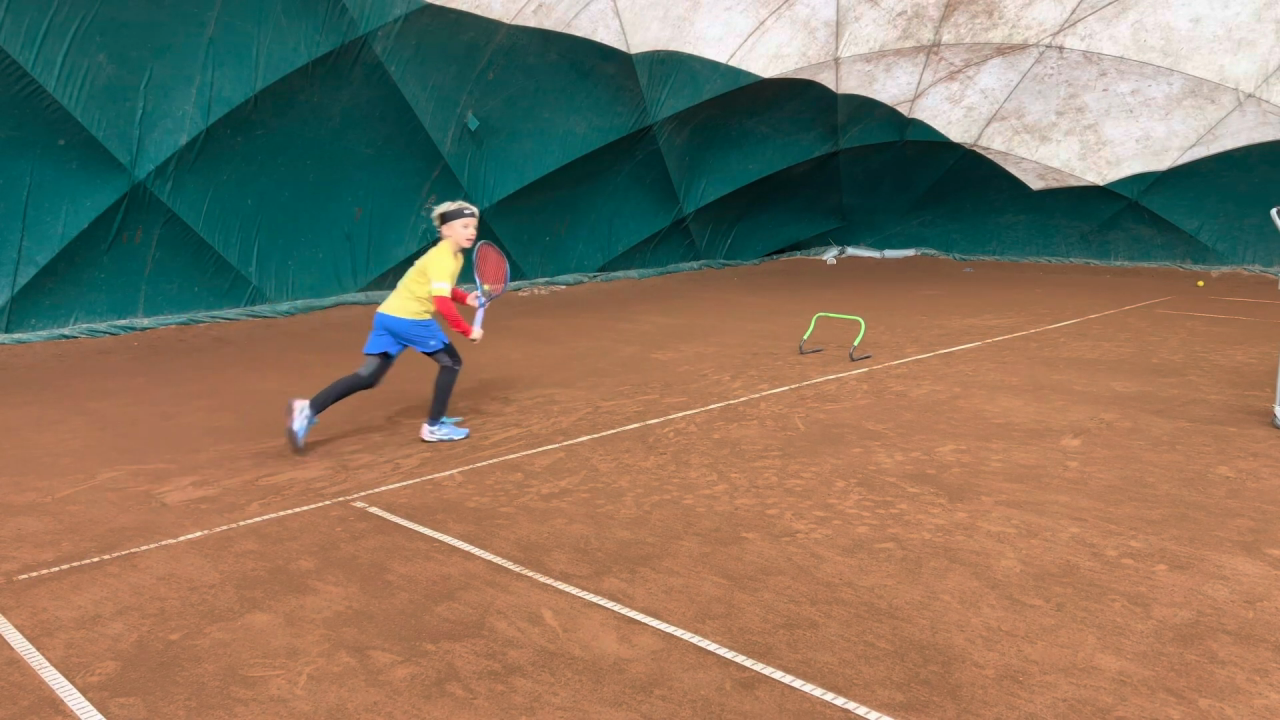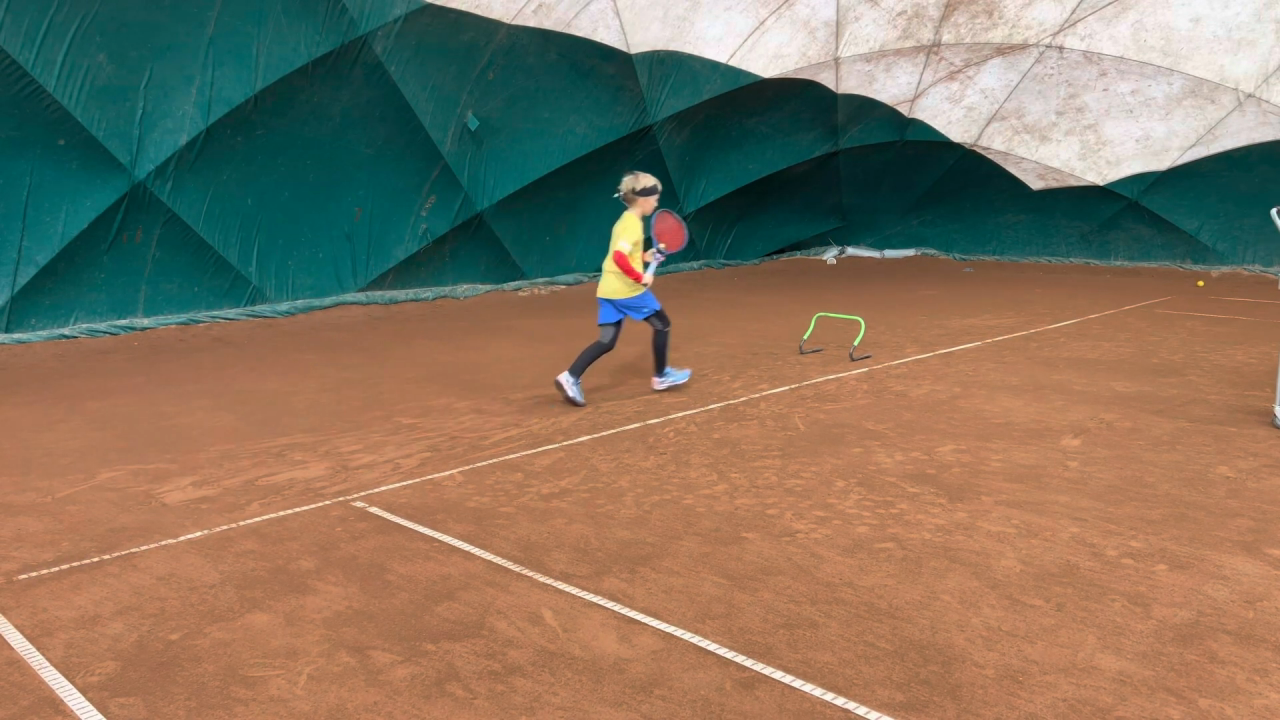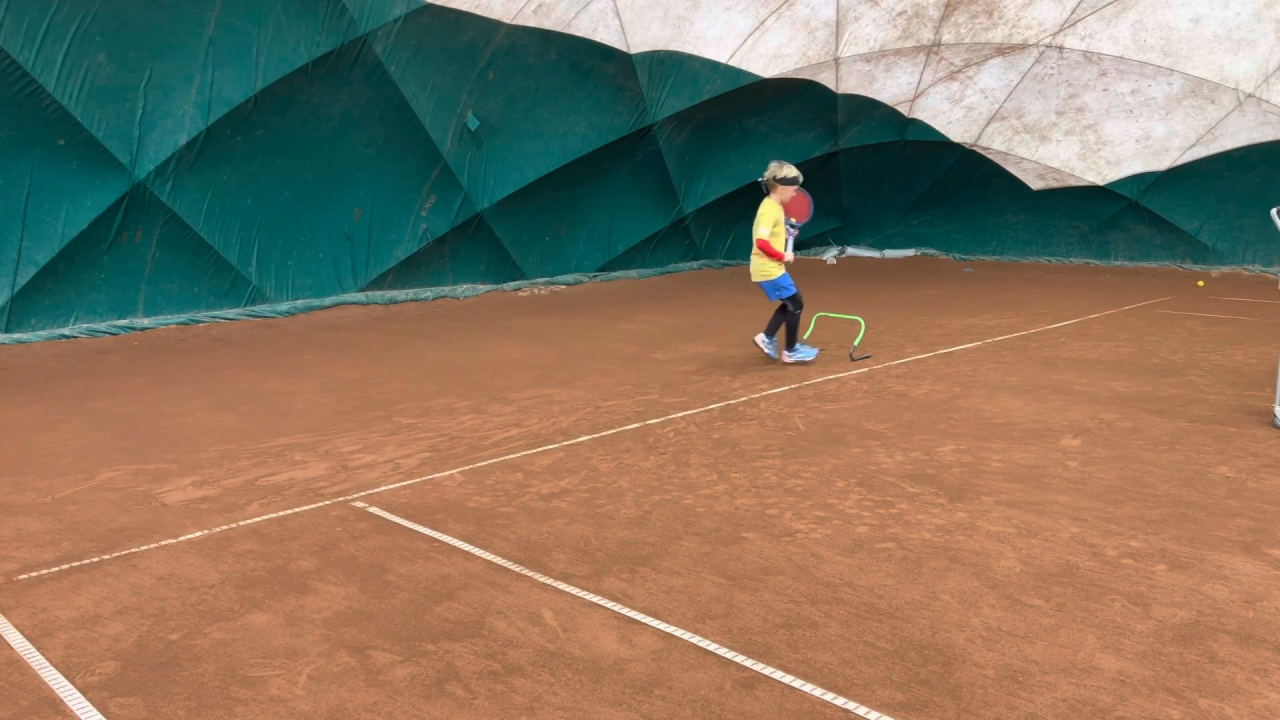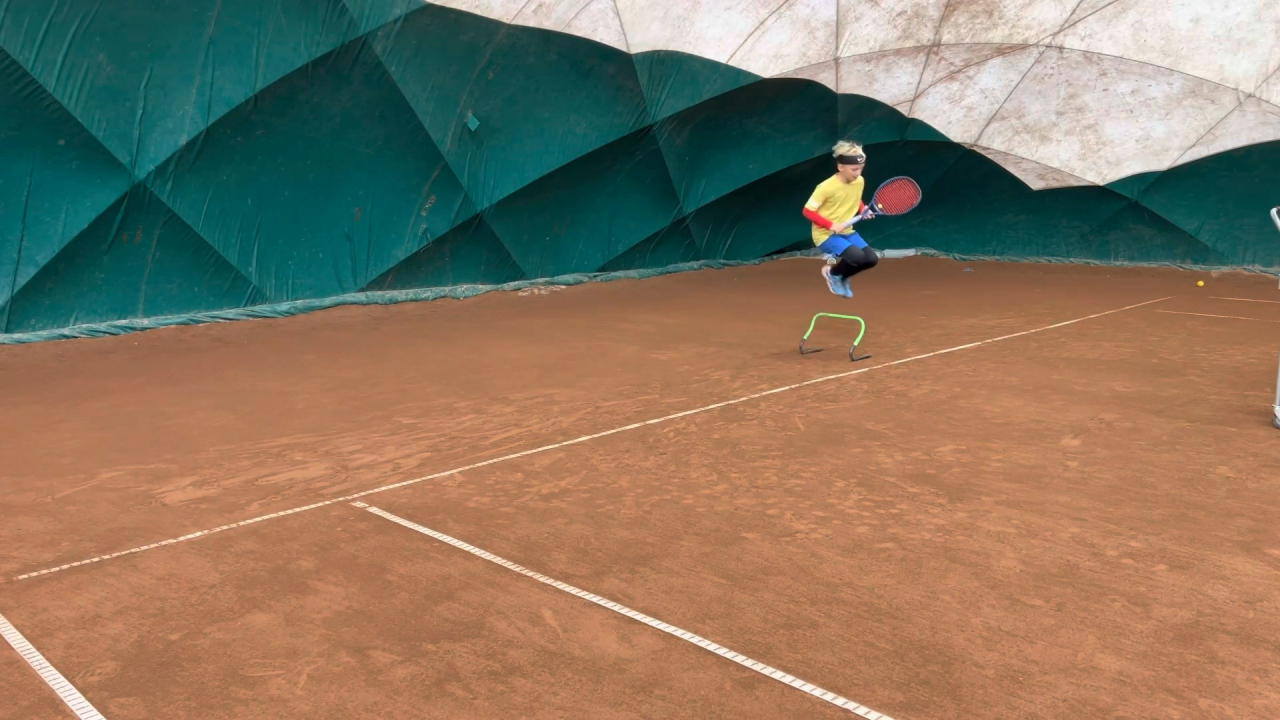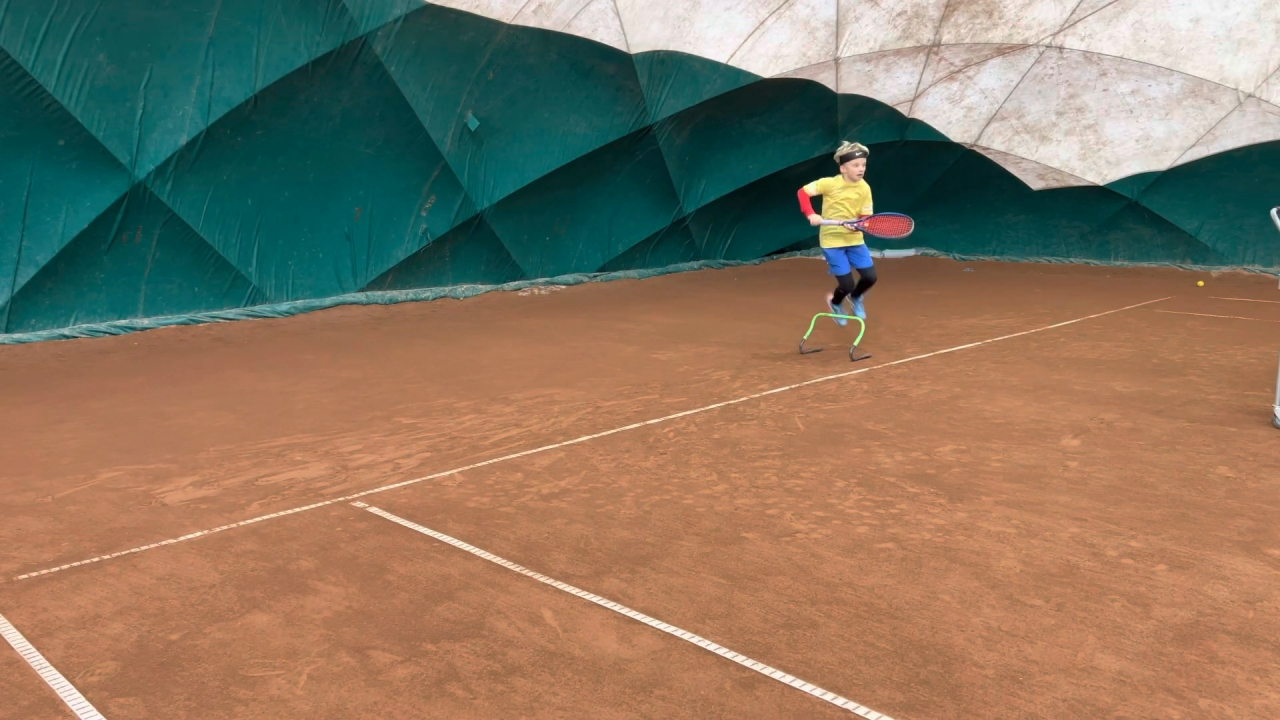
dt=0.5s
person 1, frame 1
left shoulder: (455, 257)
right shoulder: (441, 260)
left elbow: (445, 290)
right elbow: (442, 304)
left wrist: (466, 298)
right wrist: (466, 330)
left hip: (388, 315)
right hip: (409, 318)
left knee: (367, 376)
right knee: (452, 363)
left ankle: (307, 409)
right ankle: (435, 425)
person 1, frame 2
left shoulder: (623, 221)
right shoulder: (633, 225)
right elbow: (619, 257)
left wrist: (643, 256)
right wrist: (640, 277)
left hip: (608, 289)
right hip: (627, 290)
left knee: (607, 341)
right knee: (662, 325)
left ankle: (571, 378)
right ankle: (661, 376)
person 1, frame 3
left shoulder: (772, 205)
right shoulder: (770, 210)
right elbow: (760, 241)
left wrist: (784, 230)
right wrist: (782, 256)
left hip: (768, 269)
right hip: (768, 269)
left knee: (789, 303)
right knee: (795, 304)
left ankle: (767, 338)
right ankle: (791, 350)
person 1, frame 4
left shoulder: (860, 182)
right shoulder: (826, 187)
right elbow: (808, 211)
left wrist: (864, 210)
right wrist: (830, 225)
left hip: (846, 232)
right hip: (826, 234)
left knee: (872, 258)
right knee: (857, 257)
left ankle: (842, 277)
right ankle: (834, 273)
person 1, frame 5
left shoulder: (865, 189)
right shoulder: (830, 184)
left elbow: (867, 215)
right elbow: (803, 192)
right wrist: (811, 214)
left hip: (854, 240)
right hip: (832, 241)
left knee: (870, 276)
right knee: (848, 283)
left ankle: (856, 297)
right ankle: (835, 302)
